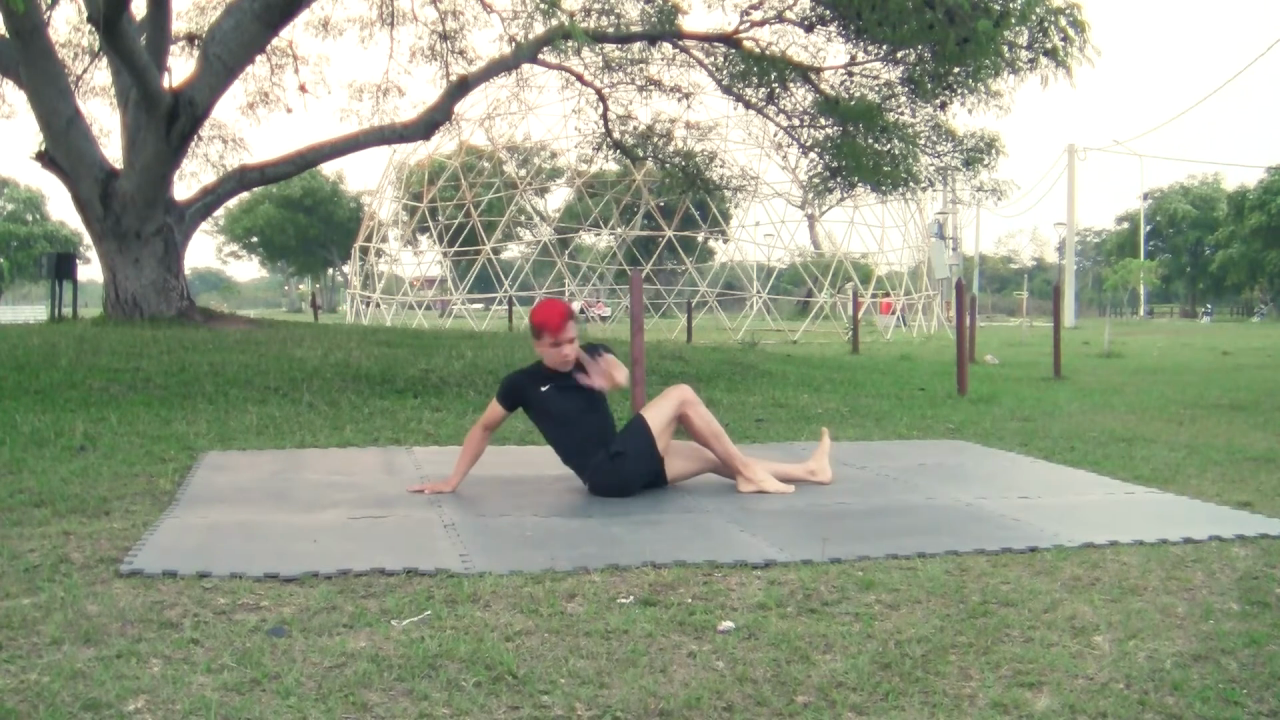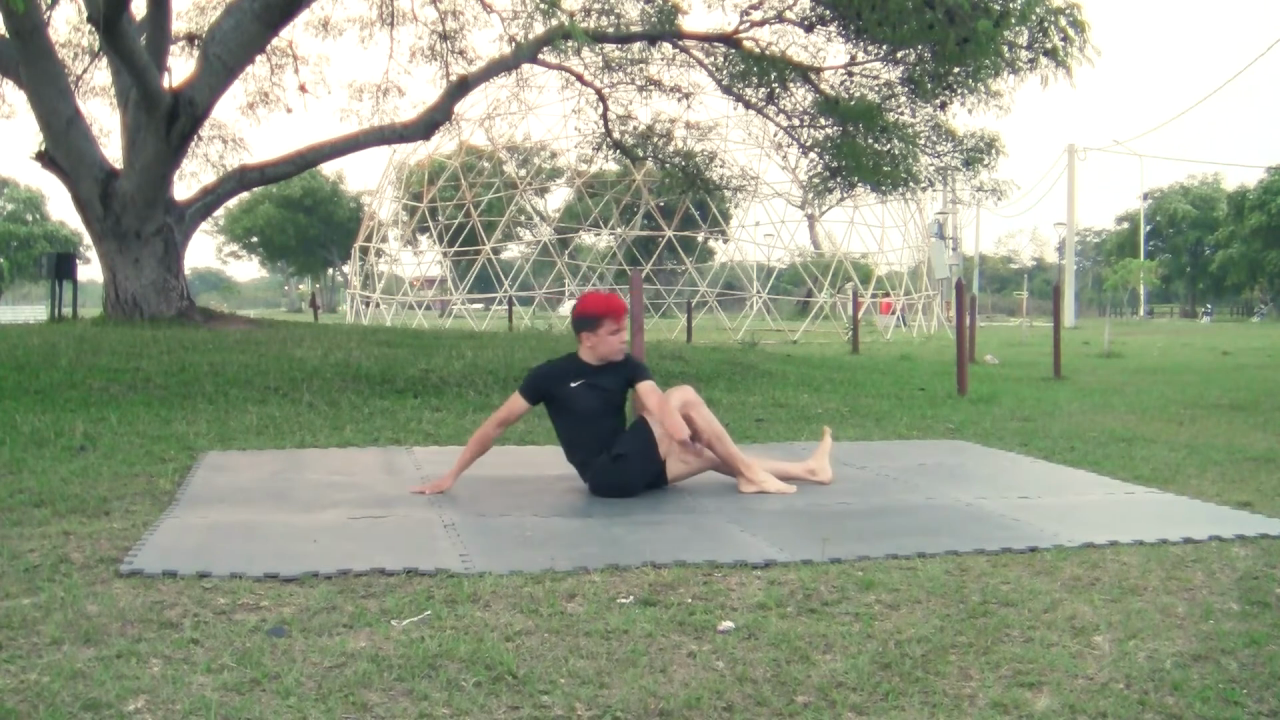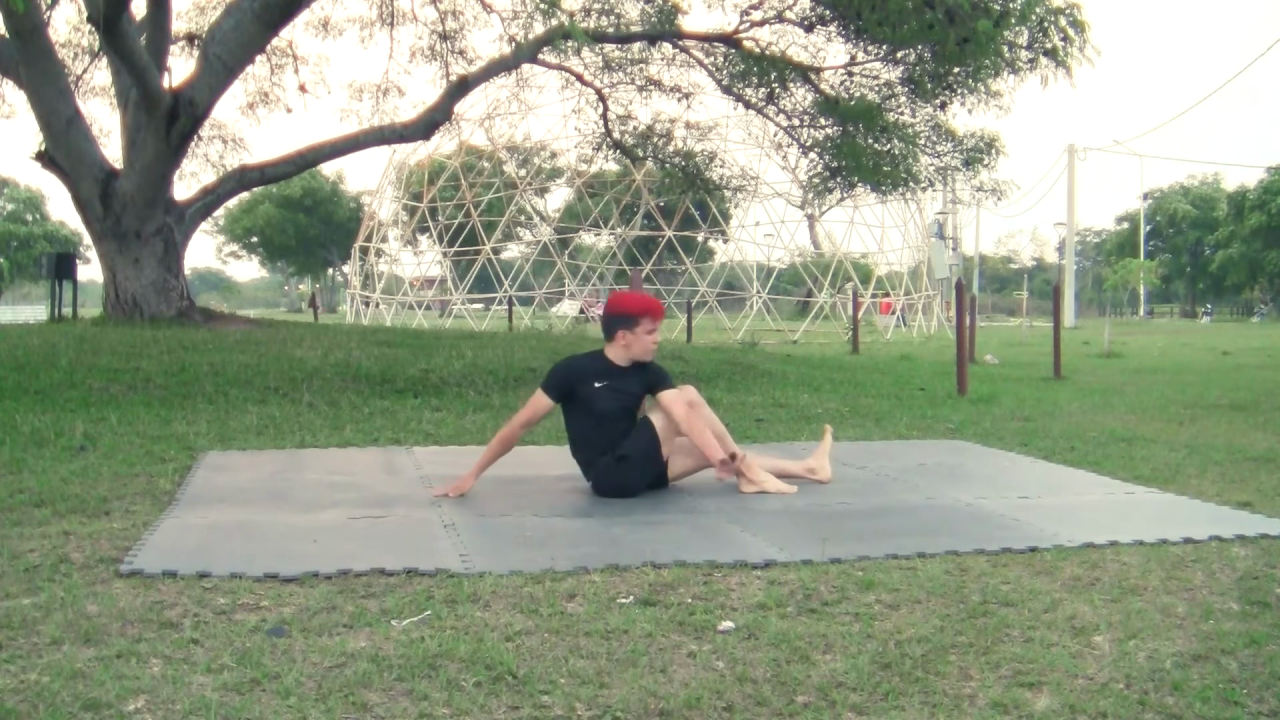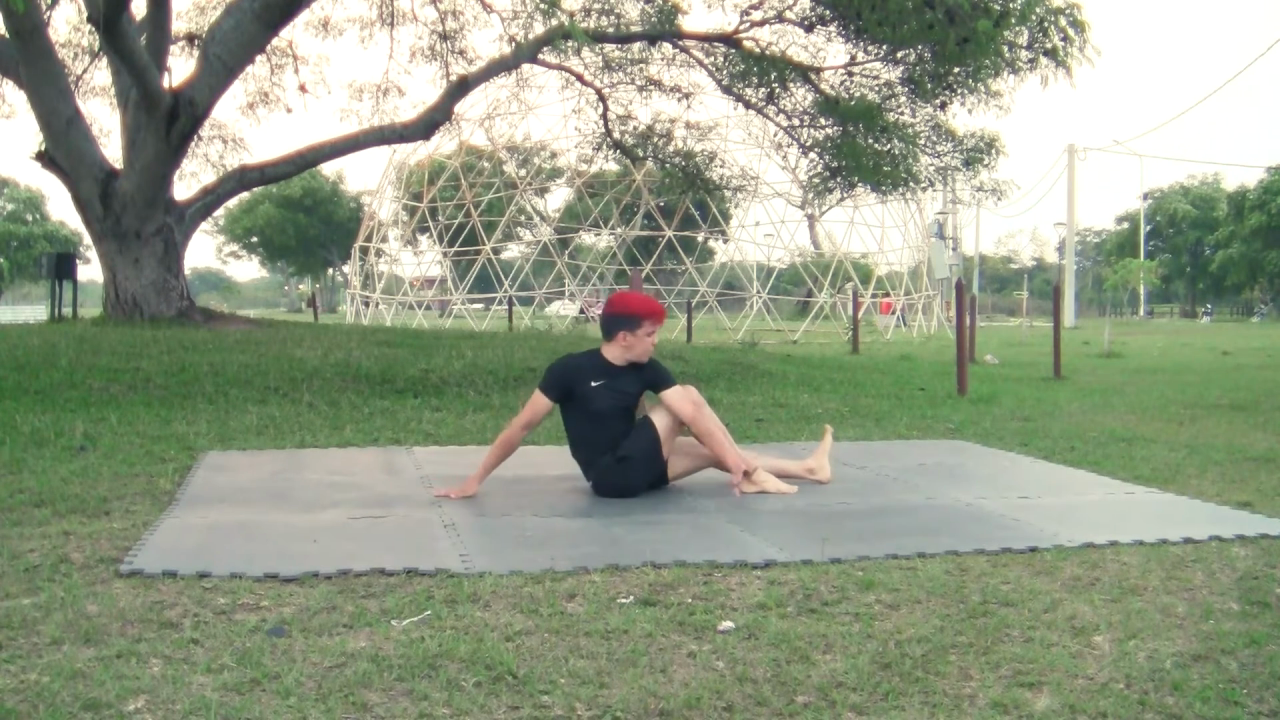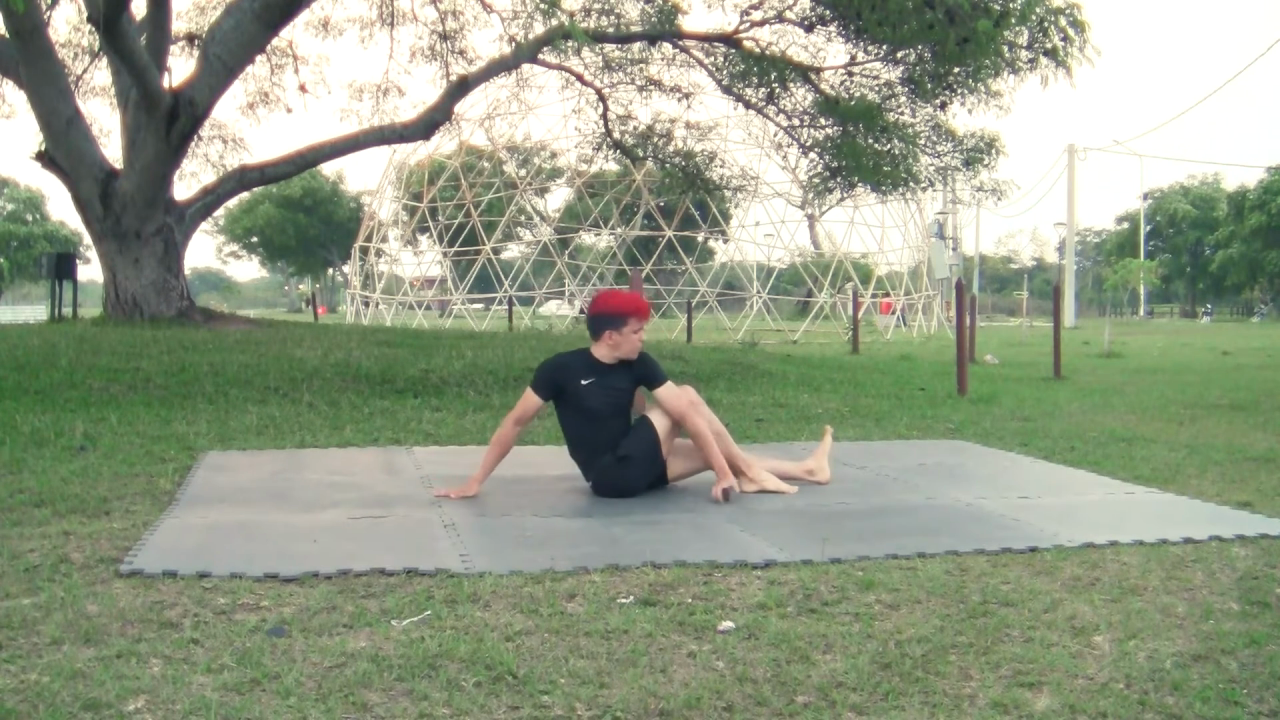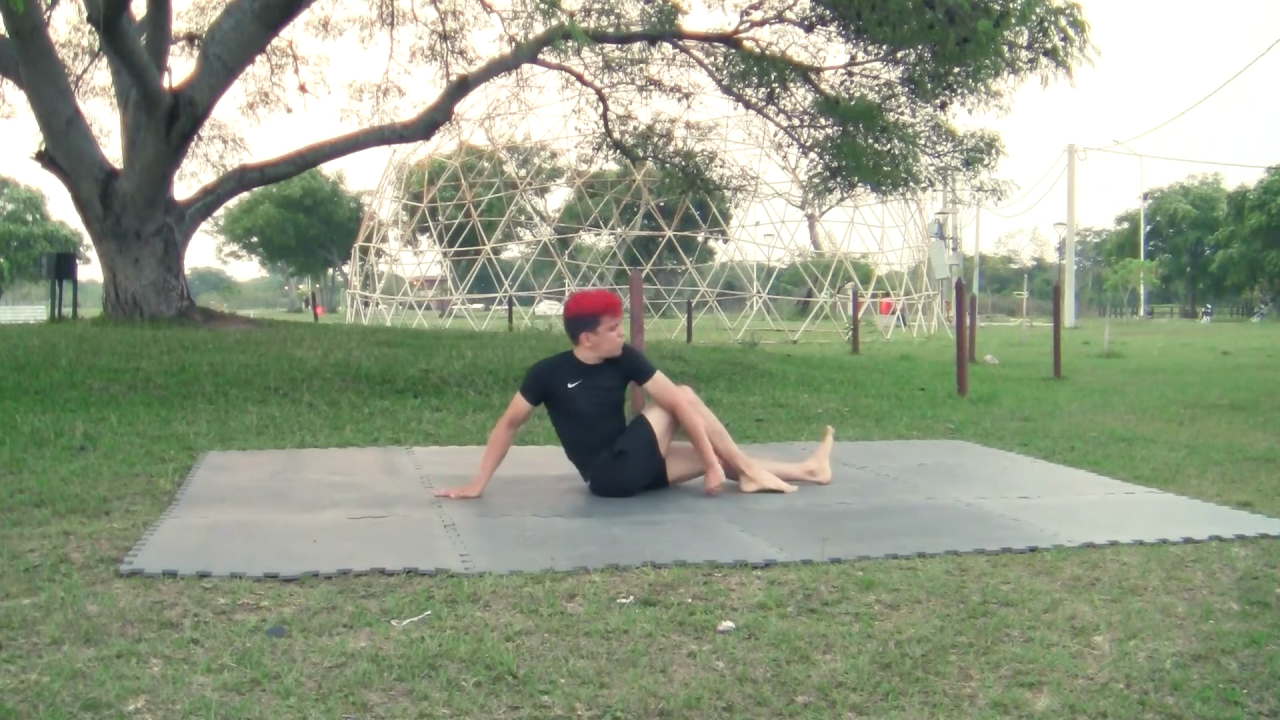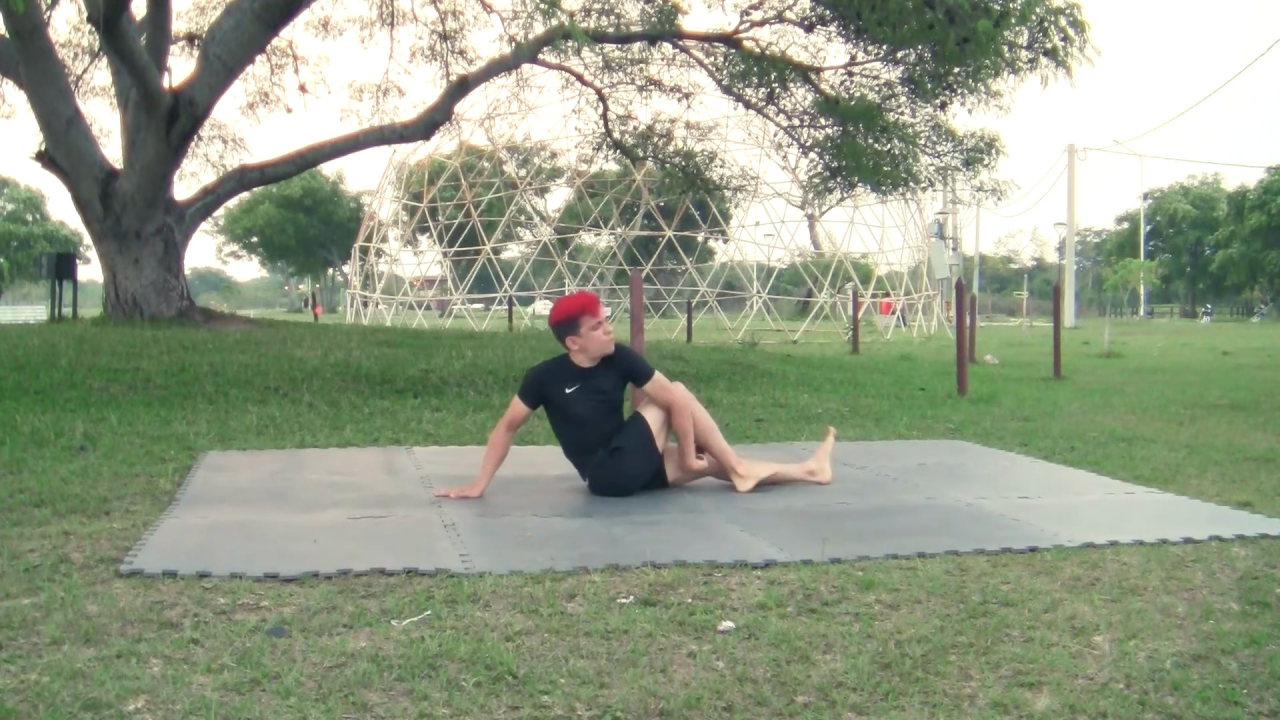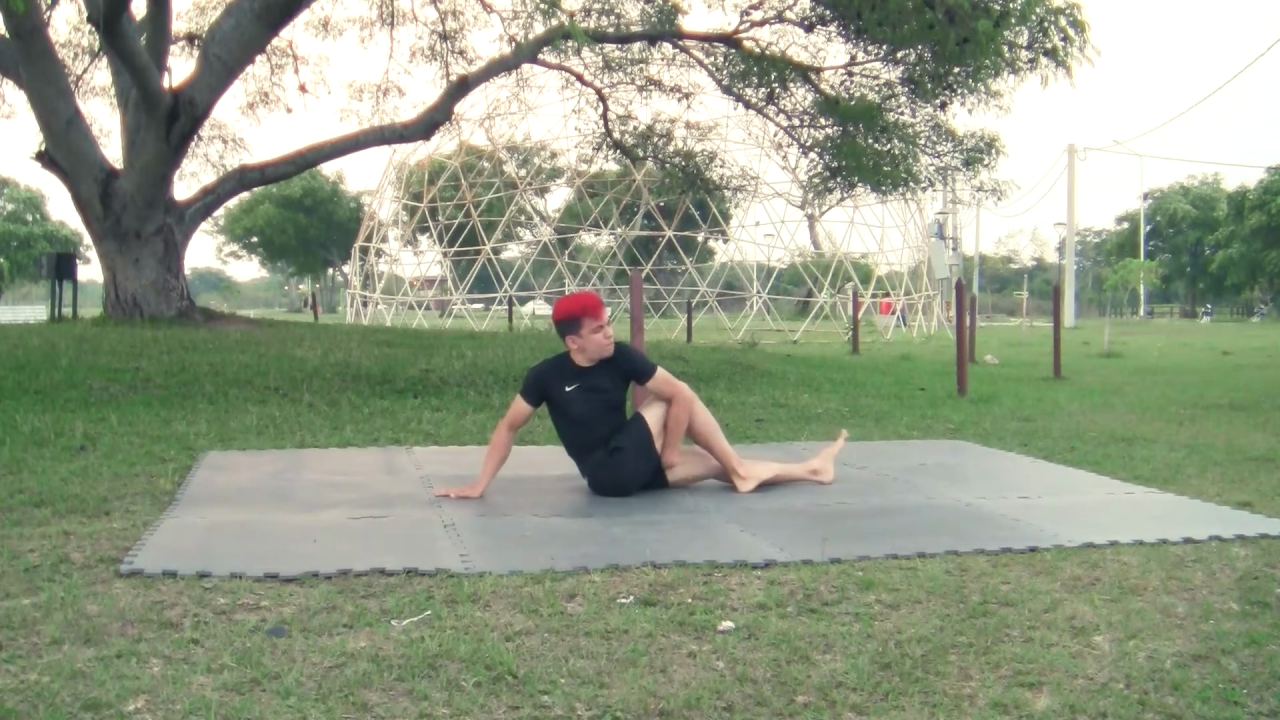
dt=0.2s
person 1, frame 1
left shoulder: (588, 356)
right shoulder: (521, 382)
left elbow: (621, 374)
right elbow: (482, 429)
left wrist: (607, 375)
right wrist: (453, 480)
left hip: (625, 464)
right hip: (606, 474)
left knee: (711, 455)
right knee: (680, 394)
left ankle: (807, 469)
right ankle: (748, 471)
person 1, frame 2
left shoulder: (627, 366)
right shoulder: (549, 376)
left elbow: (655, 402)
right elbow: (497, 423)
left wrist: (682, 434)
right wrist: (452, 475)
left hip: (629, 467)
right hip: (608, 476)
left knee: (713, 454)
right knee: (686, 395)
left ankle: (805, 469)
right ankle: (748, 471)
person 1, frame 3
left shoulder: (649, 373)
right shoulder: (573, 371)
left elbow: (684, 417)
right elbow: (521, 423)
left wrist: (719, 455)
right wrist: (472, 475)
left hip: (634, 468)
right hip: (611, 477)
right knee: (690, 394)
left ankle: (806, 468)
right ankle: (750, 473)
person 1, frame 4
left shoulder: (648, 370)
right shoulder: (569, 369)
left elbow: (692, 416)
right elbow: (522, 425)
left wrist: (735, 461)
right wrist: (476, 479)
left hip: (634, 467)
right hip: (611, 477)
right knee: (689, 396)
left ankle: (805, 469)
right ankle: (752, 474)
person 1, frame 5
left shoulder: (639, 365)
right shoulder: (560, 368)
left elbow: (687, 415)
right elbow: (516, 421)
left wrist: (723, 470)
right wrist: (476, 481)
left hip: (632, 467)
right hip: (610, 477)
right knee: (687, 395)
left ankle: (805, 469)
right ankle: (749, 471)
person 1, frame 6
left shoulder: (626, 359)
right shoulder: (548, 373)
left elbow: (677, 404)
right elbow: (508, 424)
left wrist: (713, 462)
right wrist: (478, 484)
left hip: (630, 466)
right hip: (608, 476)
right knee: (684, 396)
left ankle: (805, 470)
right ankle: (747, 471)
person 1, frame 7
left shoulder: (620, 358)
right shoulder: (545, 377)
left elbow: (675, 405)
right elbow: (507, 428)
left wrist: (690, 455)
right wrist: (479, 485)
left hip: (629, 466)
right hip: (607, 476)
left knee: (712, 462)
right knee: (677, 392)
left ankle: (805, 470)
right ankle: (739, 468)
person 1, frame 8
left shoulder: (622, 356)
right shoulder: (546, 375)
left elbow: (680, 394)
right elbow: (509, 427)
left wrist: (671, 451)
right wrist: (479, 485)
left hip: (631, 466)
right hip: (607, 475)
left knee: (714, 464)
right knee: (674, 397)
left ankle: (809, 470)
right ankle: (738, 468)
